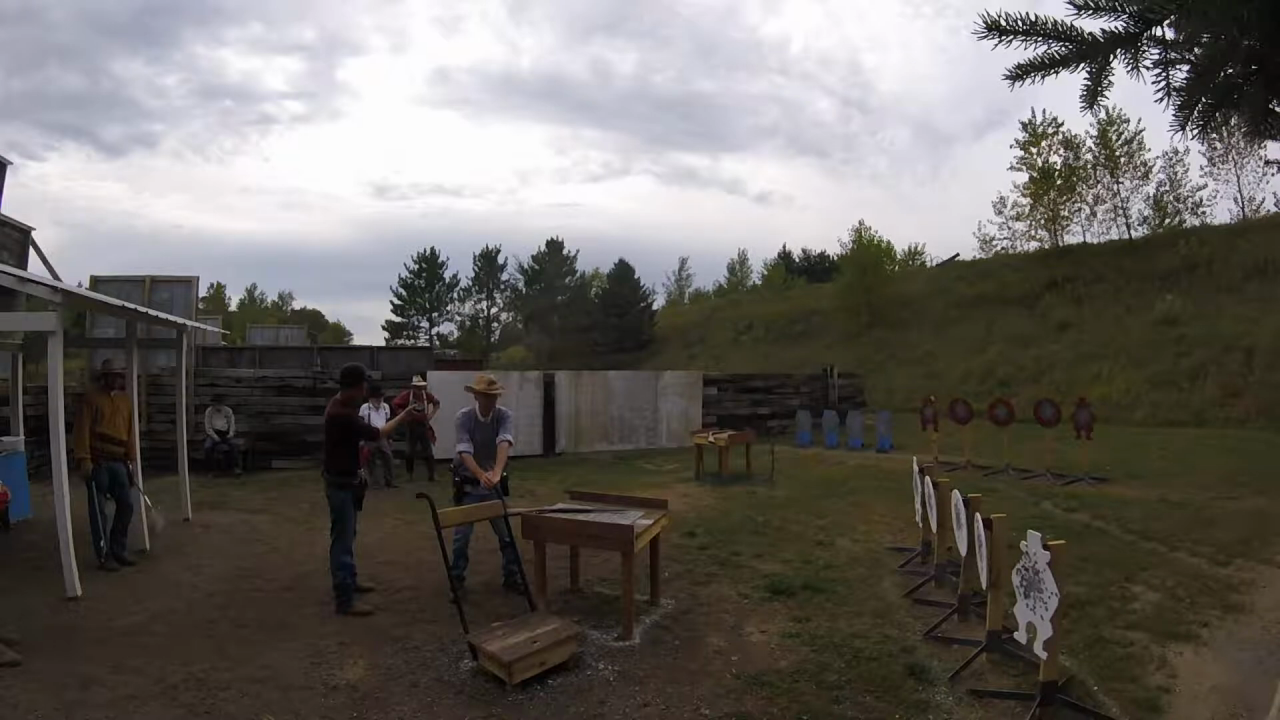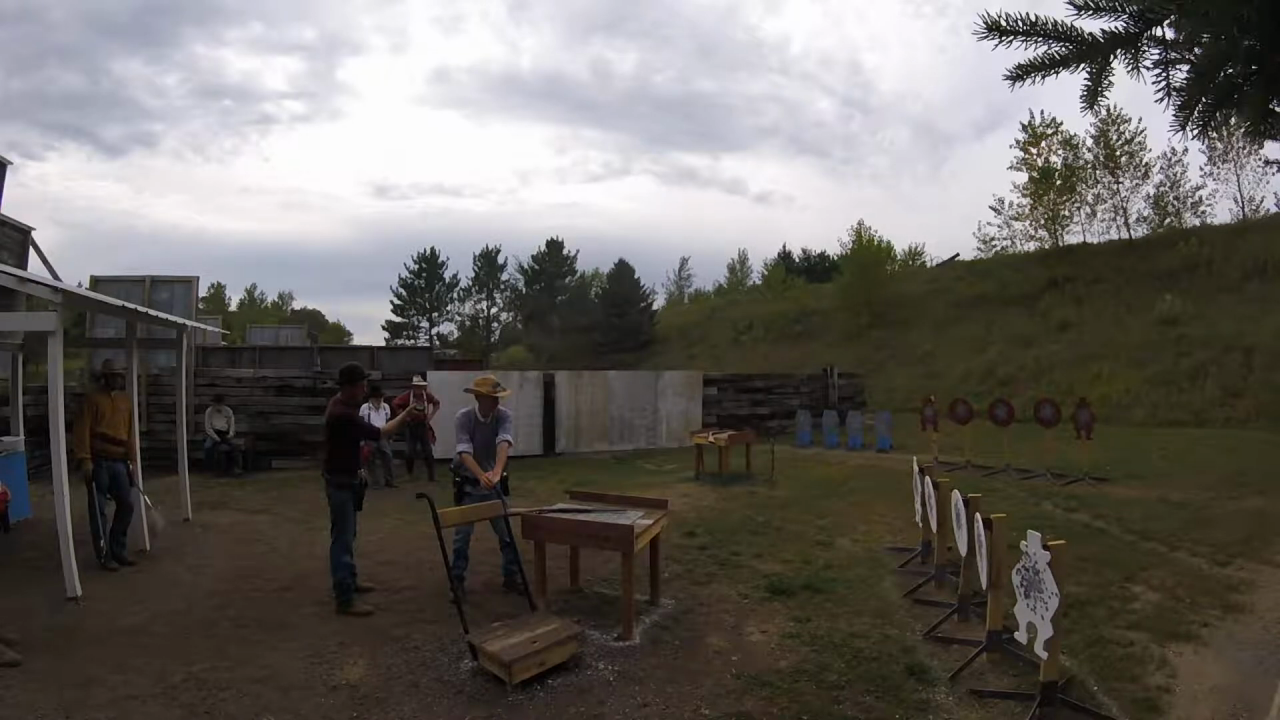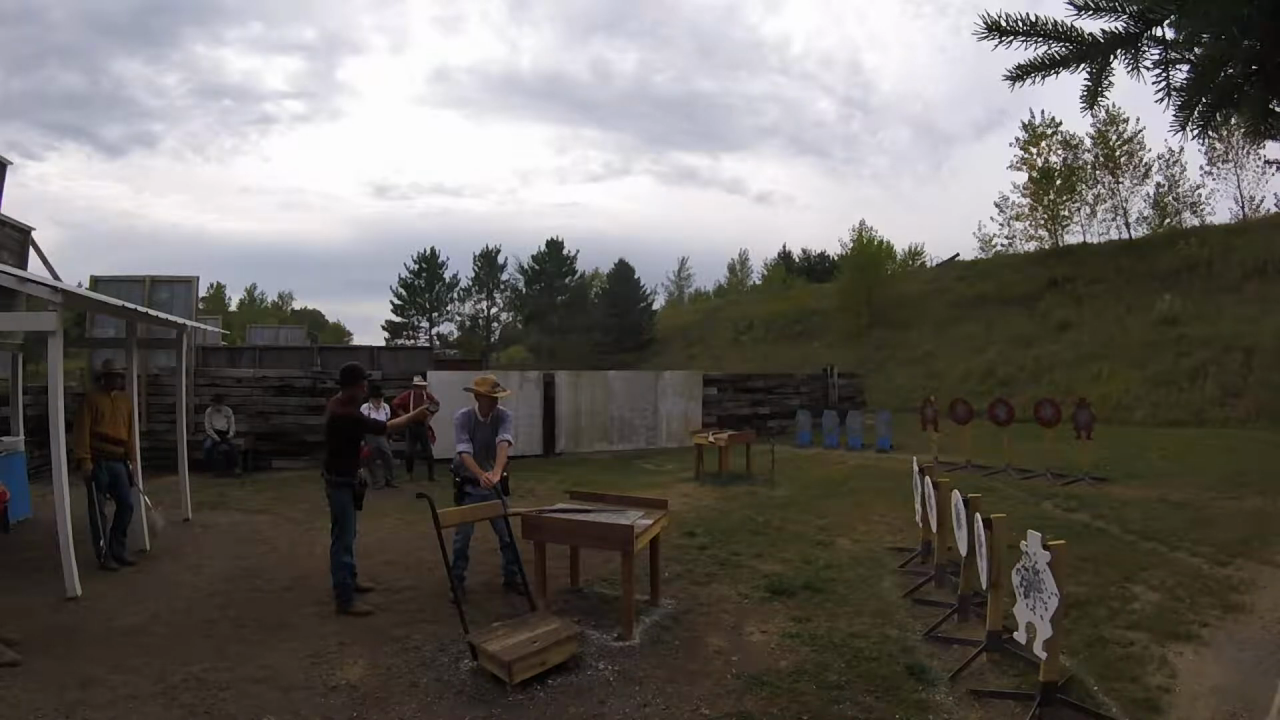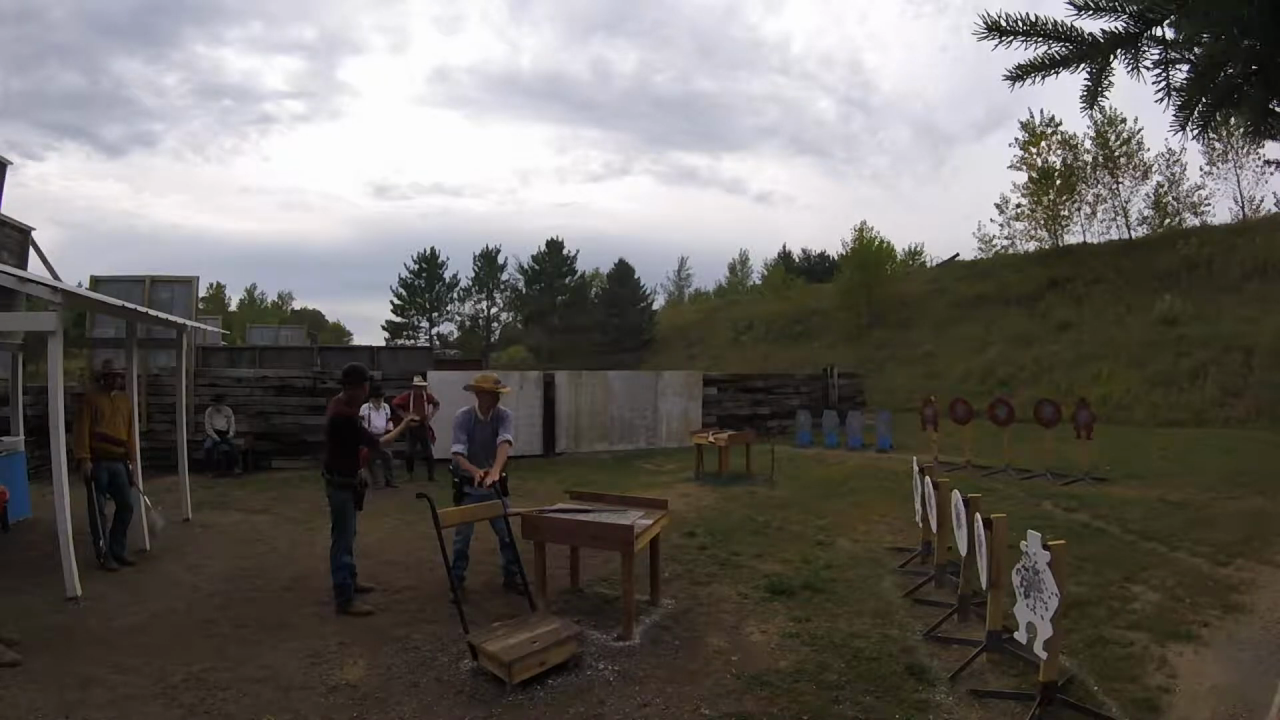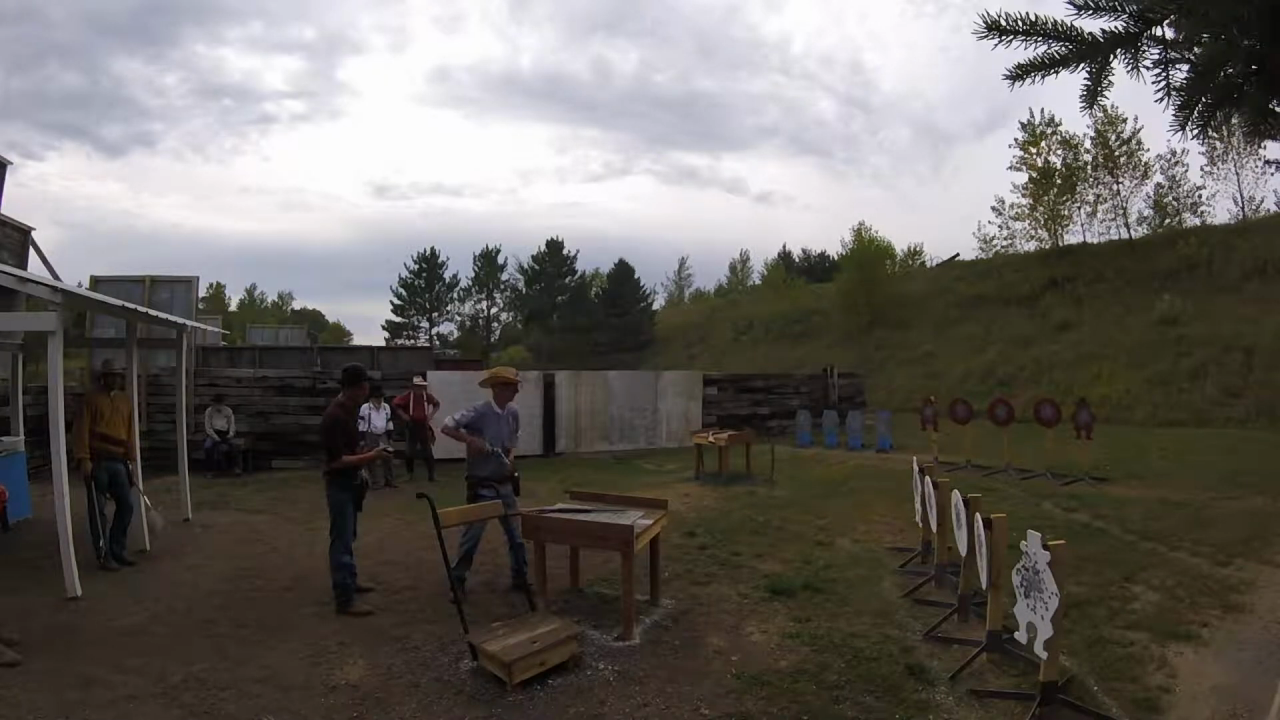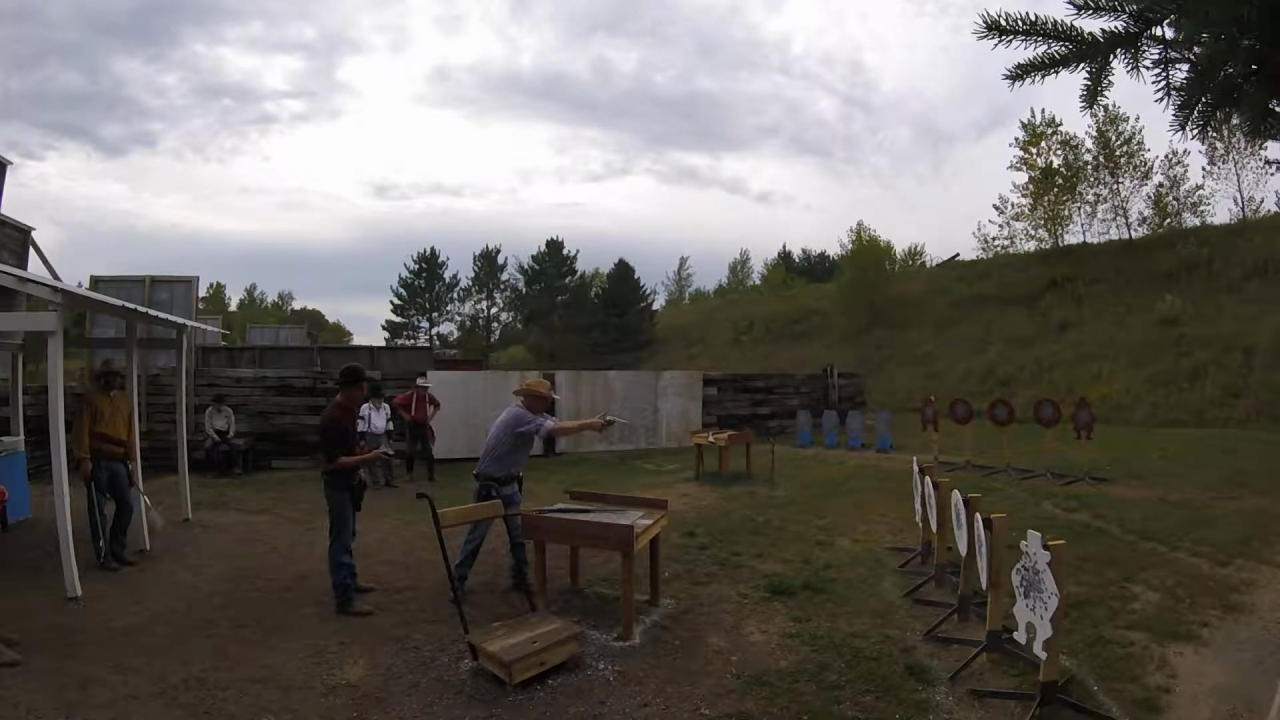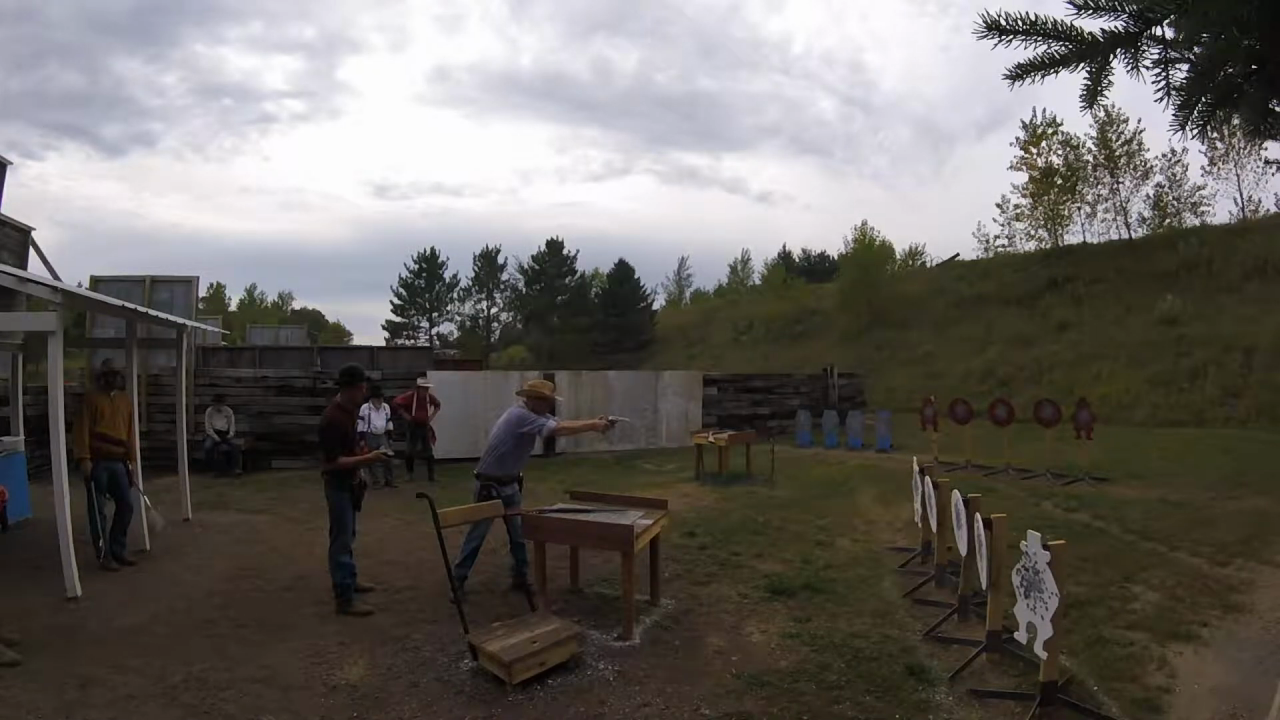
dt=0.7s
person 1, frame 1
left shoulder: (342, 406)
right shoulder: (341, 414)
right elbow: (377, 434)
right wrist: (405, 416)
left hip: (346, 478)
right hip: (340, 482)
left knee: (347, 535)
right knee: (342, 539)
left ankle: (350, 580)
right ankle: (344, 600)
person 1, frame 2
left shoulder: (341, 405)
right shoulder: (342, 414)
right elbow: (379, 434)
right wrist: (406, 416)
left hip: (347, 478)
right hip: (340, 481)
left knee: (347, 535)
right knee: (342, 538)
left ankle: (350, 580)
right ankle: (344, 600)
person 1, frame 3
left shoulder: (340, 404)
right shoulder: (344, 414)
right elbow: (383, 428)
right wrist: (415, 415)
left hip: (346, 478)
right hip: (340, 481)
left knee: (347, 535)
right knee: (342, 538)
left ankle: (349, 580)
right ankle: (344, 600)
person 1, frame 4
left shoulder: (340, 405)
right shoulder: (342, 415)
right elbow: (376, 443)
right wrist: (402, 426)
left hip: (346, 479)
right hip: (340, 482)
left knee: (347, 536)
right knee: (342, 539)
left ankle: (349, 580)
right ankle: (344, 600)
person 1, frame 5
left shoulder: (350, 409)
right shoulder: (334, 417)
right elbow: (336, 460)
left wrist: (365, 454)
right wrist: (369, 457)
left hip: (350, 481)
right hip: (339, 484)
left knee: (348, 536)
right knee: (341, 540)
left ankle: (350, 580)
right ankle: (344, 600)
person 1, frame 6
left shoulder: (350, 410)
right shoulder: (332, 417)
right elbow: (334, 461)
left wrist: (364, 454)
right wrist: (367, 458)
left hip: (349, 481)
right hip: (338, 484)
left knee: (348, 536)
right knee: (341, 540)
left ankle: (350, 580)
right ankle: (344, 599)
person 1, frame 7
left shoulder: (350, 410)
right shoulder: (332, 418)
right elbow: (334, 461)
left wrist: (363, 455)
right wrist: (367, 459)
left hip: (349, 482)
right hip: (338, 484)
left knee: (348, 537)
right knee: (341, 540)
left ankle: (350, 580)
right ankle: (344, 599)
person 2, frame 1
left shoulder: (504, 415)
right shoulder: (463, 417)
left elbow: (504, 444)
right elbow: (464, 452)
left wrist: (496, 472)
right wrist: (481, 475)
left hip: (495, 483)
right hip: (468, 484)
left knee: (506, 533)
right knee: (462, 535)
left ankle: (511, 577)
right ankle: (457, 581)
person 2, frame 2
left shoulder: (504, 416)
right shoulder: (463, 418)
left elbow: (503, 445)
right elbow: (464, 453)
left wrist: (496, 472)
right wrist: (482, 475)
left hip: (495, 483)
right hip: (469, 485)
left knee: (506, 533)
right knee: (462, 535)
left ankle: (511, 577)
right ankle: (457, 582)
person 2, frame 3
left shoulder: (504, 416)
right shoulder: (462, 418)
left elbow: (503, 444)
right elbow: (464, 452)
left wrist: (496, 472)
right wrist: (481, 475)
left hip: (495, 484)
right hip: (468, 485)
left knee: (506, 533)
right knee: (462, 535)
left ankle: (511, 577)
right ankle: (457, 582)
person 2, frame 4
left shoulder: (504, 415)
right shoulder: (463, 417)
left elbow: (504, 444)
right elbow: (458, 454)
left wrist: (495, 470)
right wrist: (474, 470)
left hip: (494, 485)
right hip: (468, 486)
left knee: (506, 533)
right knee: (463, 535)
left ankle: (511, 577)
right ankle: (457, 581)
person 2, frame 5
left shoulder: (513, 412)
right shoulder: (479, 412)
right elbow: (447, 427)
left wrist: (511, 455)
right wrist: (471, 441)
left hip: (505, 484)
right hip: (482, 486)
left knee: (515, 534)
right knee: (472, 535)
left ankle: (520, 578)
right ankle: (458, 580)
person 2, frame 6
left shoulder: (532, 415)
right shoulder: (518, 416)
left elbow: (559, 424)
right elbow: (556, 431)
left wrist: (591, 422)
right wrist: (588, 425)
left hip: (509, 484)
right hip: (489, 485)
left knee: (518, 534)
right knee: (477, 534)
left ankle: (520, 578)
right ankle: (458, 580)
person 2, frame 7
left shoulder: (533, 415)
right shoulder: (520, 416)
left elbow: (561, 423)
right elbow: (559, 430)
left wrist: (593, 422)
right wrist: (592, 426)
left hip: (510, 484)
right hip: (490, 485)
left knee: (518, 534)
right knee: (477, 534)
left ankle: (520, 578)
right ankle: (458, 581)
person 3, frame 1
left shoulder: (125, 400)
right shoulder: (92, 399)
right elbow: (82, 430)
left wrist: (131, 459)
right wrist: (84, 459)
left hip: (118, 462)
right hip: (98, 462)
left knee: (126, 506)
right knee: (98, 510)
left ankle: (118, 550)
right ankle: (104, 556)
person 3, frame 2
left shoulder: (125, 400)
right shoulder: (93, 399)
right elbow: (82, 430)
left wrist: (131, 459)
right wrist: (84, 460)
left hip: (118, 462)
right hip: (98, 462)
left knee: (126, 505)
right knee: (98, 510)
left ankle: (118, 550)
right ankle: (104, 555)
person 3, frame 3
left shoulder: (125, 399)
right shoulder: (92, 398)
right elbow: (82, 430)
left wrist: (131, 459)
right wrist: (84, 459)
left hip: (118, 462)
right hip: (98, 462)
left knee: (126, 506)
right knee: (98, 510)
left ankle: (118, 550)
right ankle: (104, 555)
person 3, frame 4
left shoulder: (125, 400)
right shoulder: (92, 399)
right elbow: (81, 430)
left wrist: (130, 459)
right wrist: (83, 459)
left hip: (118, 462)
right hip: (97, 462)
left knee: (126, 506)
right knee: (98, 510)
left ankle: (117, 550)
right ankle: (104, 555)
person 3, frame 5
left shoulder: (125, 400)
right shoulder: (92, 399)
right elbow: (81, 430)
left wrist: (130, 458)
right wrist: (83, 459)
left hip: (118, 462)
right hip: (97, 462)
left knee: (126, 506)
right knee: (98, 510)
left ankle: (117, 550)
right ankle: (104, 555)
person 3, frame 6
left shoulder: (124, 400)
right shoulder: (91, 398)
right elbow: (81, 429)
left wrist: (130, 458)
right wrist: (83, 459)
left hip: (118, 462)
right hip: (97, 462)
left knee: (126, 506)
right knee: (98, 510)
left ankle: (117, 550)
right ankle: (104, 555)
person 3, frame 7
left shoulder: (125, 400)
right shoulder: (92, 398)
right elbow: (82, 429)
left wrist: (130, 459)
right wrist: (83, 458)
left hip: (118, 462)
right hip: (97, 462)
left knee: (126, 506)
right knee: (98, 510)
left ankle: (117, 550)
right ankle: (104, 555)
